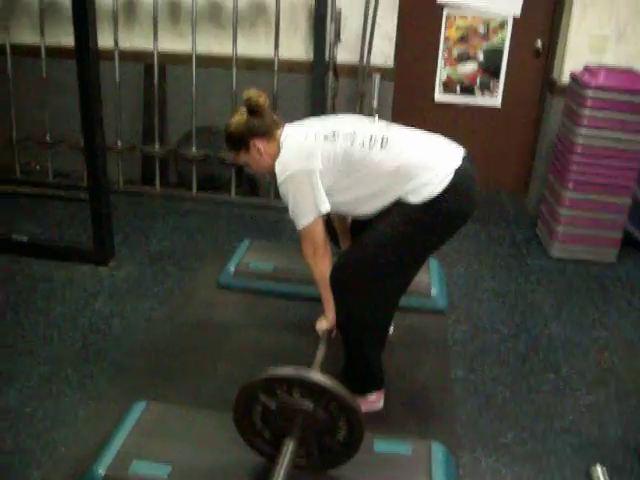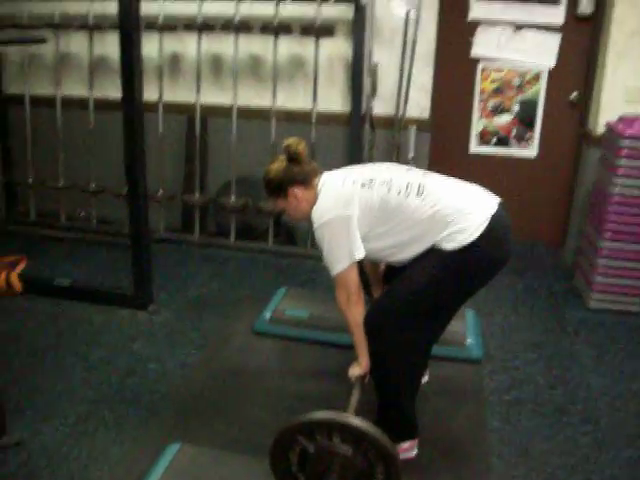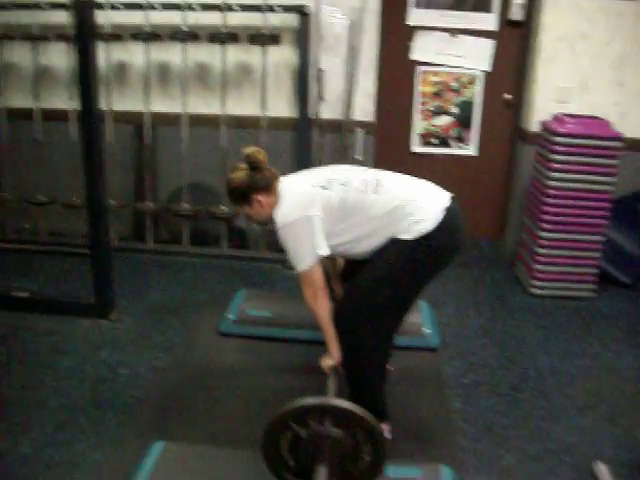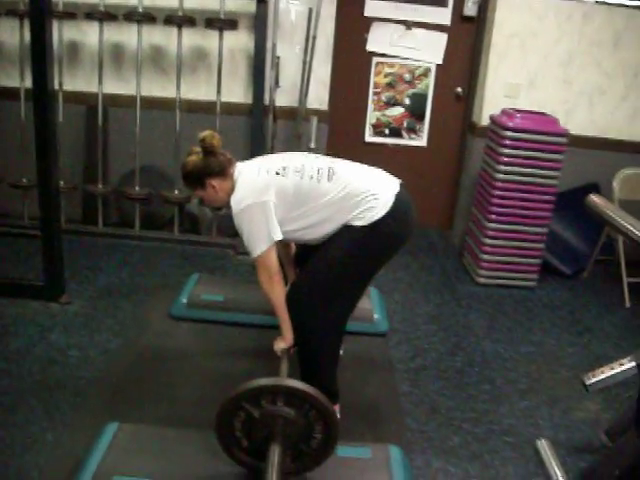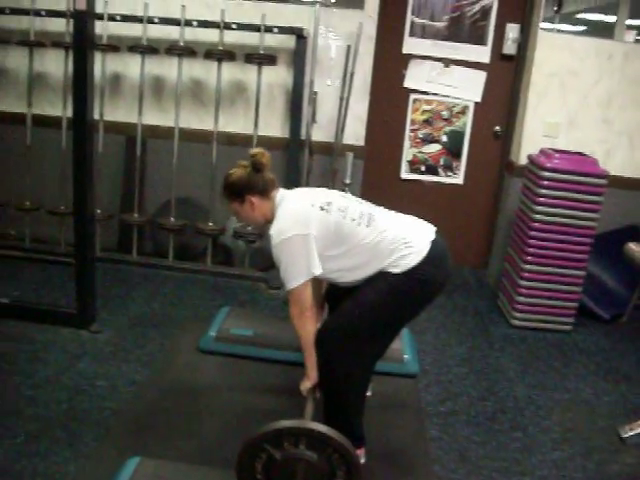
dt=0.5s
person 1, frame 1
left shoulder: (292, 166)
right shoulder: (305, 136)
left elbow: (315, 248)
right elbow: (340, 190)
left wrist: (330, 313)
right wrist: (348, 248)
left hip: (439, 193)
right hip: (449, 165)
left knee: (351, 278)
right knee: (364, 241)
left ankle: (364, 388)
right ankle: (374, 317)
person 1, frame 2
left shoulder: (329, 212)
right shoulder: (341, 184)
left elbow: (349, 294)
right elbow: (370, 243)
left wrist: (363, 359)
right wrist: (380, 294)
left hip: (474, 241)
right hip: (483, 215)
left knee: (385, 323)
right knee: (400, 299)
left ankle: (398, 435)
right ankle: (410, 366)
person 1, frame 3
left shoulder: (291, 214)
right shoulder: (300, 187)
left elbow: (314, 290)
right elbow: (329, 242)
left wrist: (334, 350)
right wrist: (340, 291)
left hip: (428, 231)
right hip: (433, 208)
left knee: (354, 315)
right knee: (355, 280)
left ankle: (370, 419)
right ankle: (372, 357)
person 1, frame 4
left shoulder: (246, 200)
right shoulder: (255, 172)
left elbow: (270, 275)
right elbow: (282, 230)
left wrist: (287, 334)
right wrist: (293, 277)
left hip: (379, 219)
right hip: (384, 196)
left knee: (307, 299)
right knee: (308, 264)
right ankle: (325, 341)
person 1, frame 5
left shoulder: (287, 229)
right shoulder: (297, 202)
left elbow: (301, 309)
right elbow: (318, 269)
left wrist: (312, 372)
right wrist: (321, 318)
left hip: (417, 268)
right hip: (421, 242)
left knee: (335, 342)
right knee: (339, 300)
left ankle: (347, 444)
right ankle: (353, 378)
